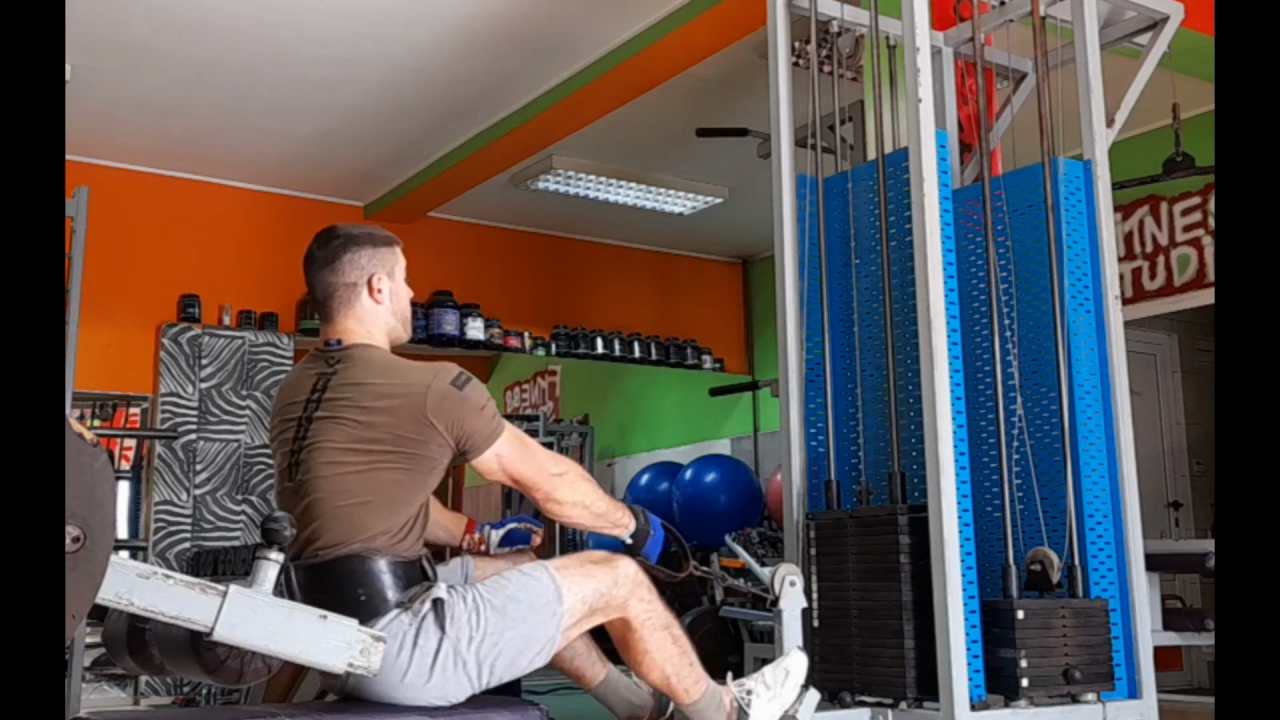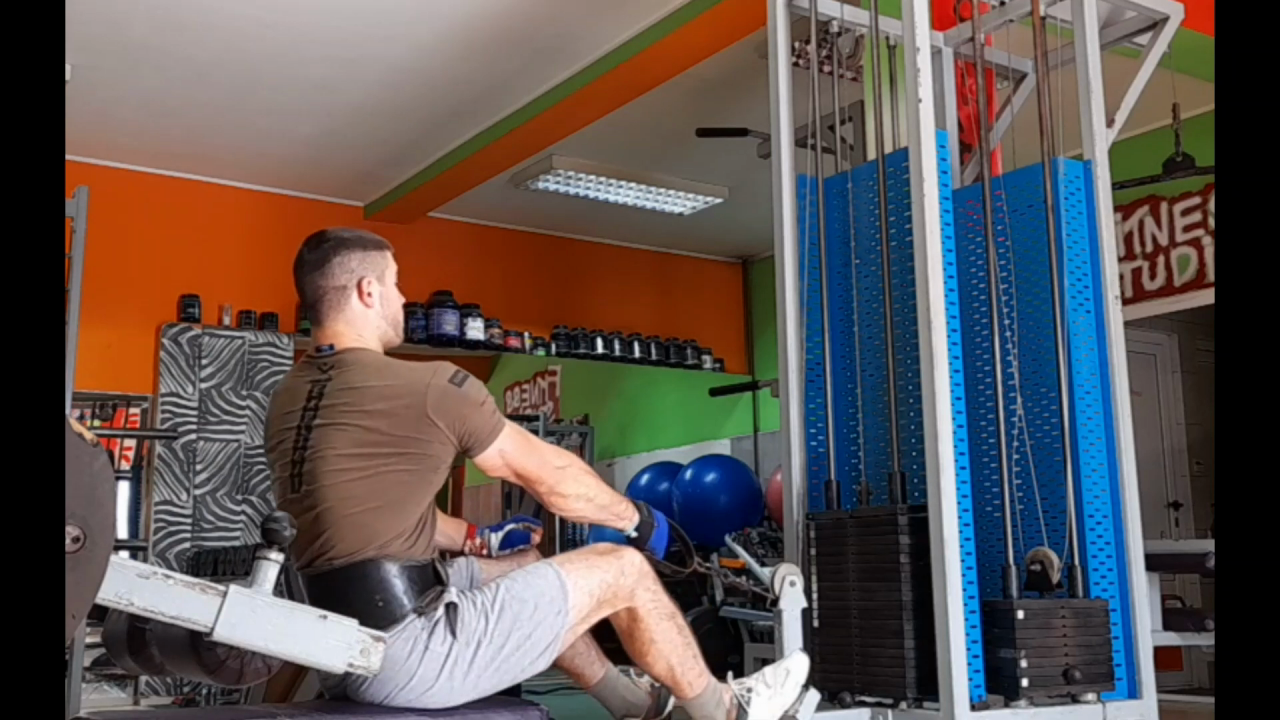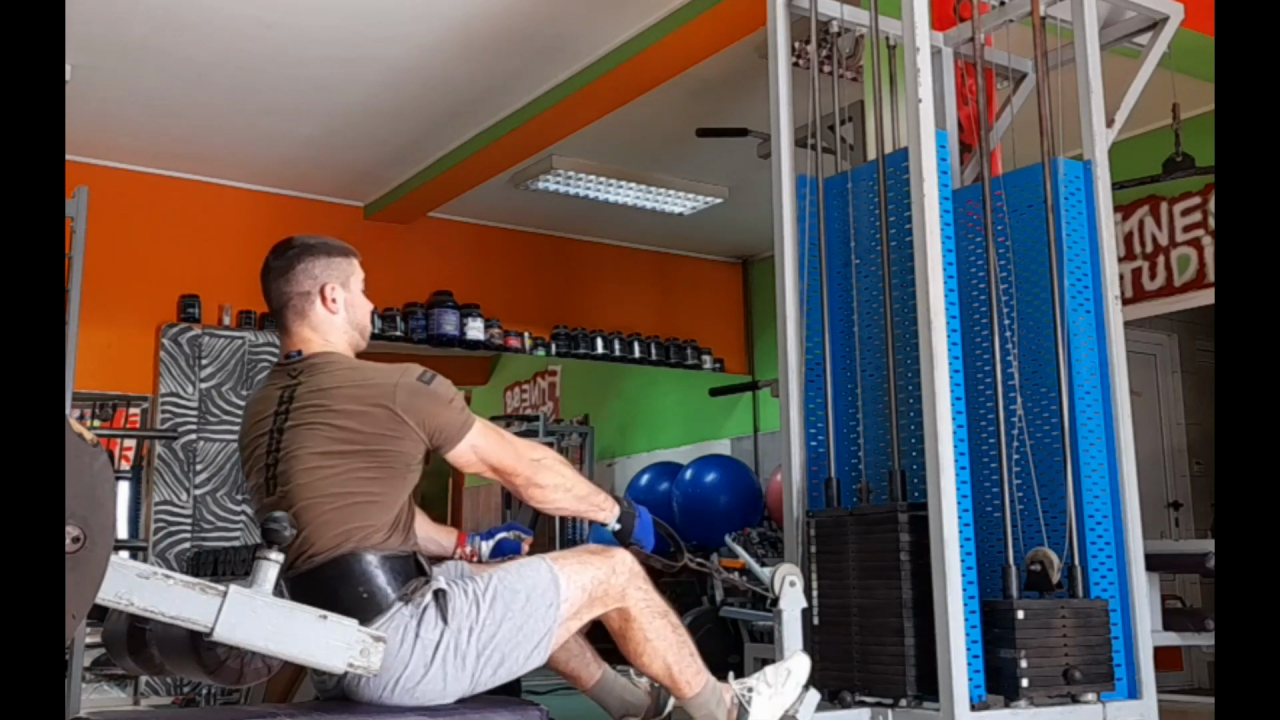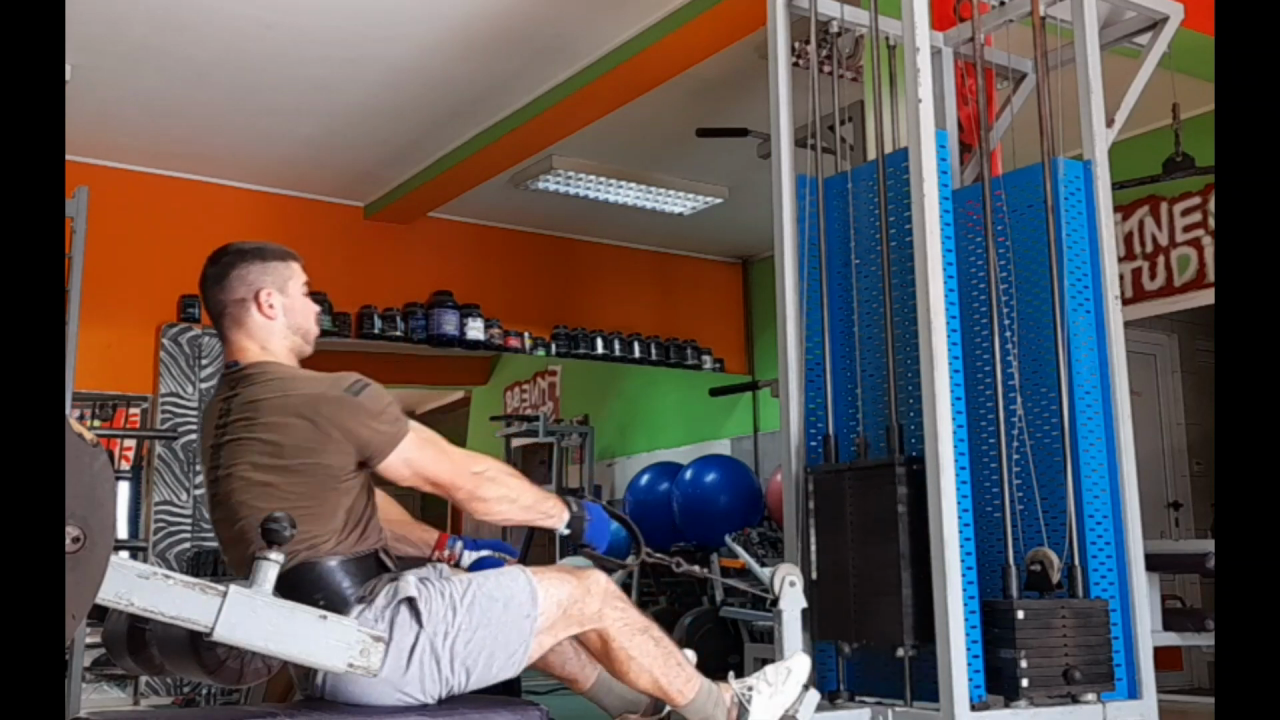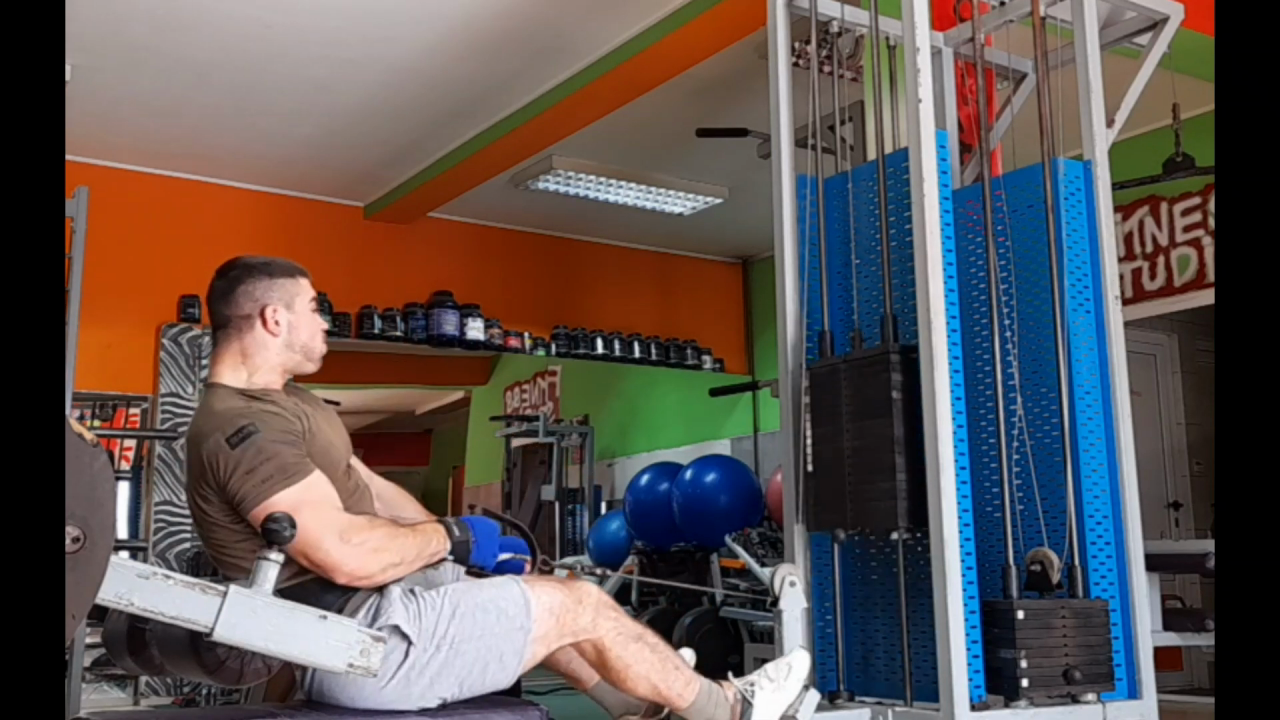
dt=0.4s
person 1, frame 1
left shoulder: (293, 395)
right shoulder: (431, 388)
right elbow: (547, 480)
left wrist: (476, 536)
right wrist: (633, 524)
right hip: (403, 643)
left knee: (520, 567)
right knee: (616, 577)
person 1, frame 2
left shoulder: (287, 401)
right shoulder: (429, 387)
right elbow: (549, 474)
left wrist: (473, 540)
right wrist: (638, 519)
right hip: (407, 650)
left knee: (518, 564)
right knee: (621, 571)
person 1, frame 3
left shoulder: (262, 412)
right shoulder: (394, 389)
right elbow: (522, 467)
left wrist: (465, 545)
right wrist: (617, 511)
right hip: (395, 643)
left knee: (511, 574)
right knee: (613, 572)
person 1, frame 4
left shoulder: (227, 414)
right shoulder: (327, 399)
right elbow: (468, 480)
left wrist: (447, 548)
right wrist: (571, 515)
left knee: (508, 585)
right knee: (588, 595)
person 1, frame 5
left shoulder: (285, 407)
right shoulder: (241, 430)
left elbow: (369, 493)
right elbow: (350, 555)
left wrist: (455, 538)
right wrist: (454, 536)
left hip: (351, 624)
left knee: (516, 581)
right knee: (580, 605)
